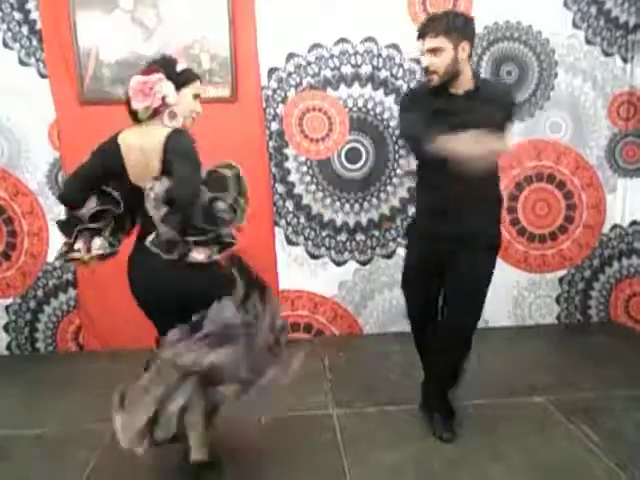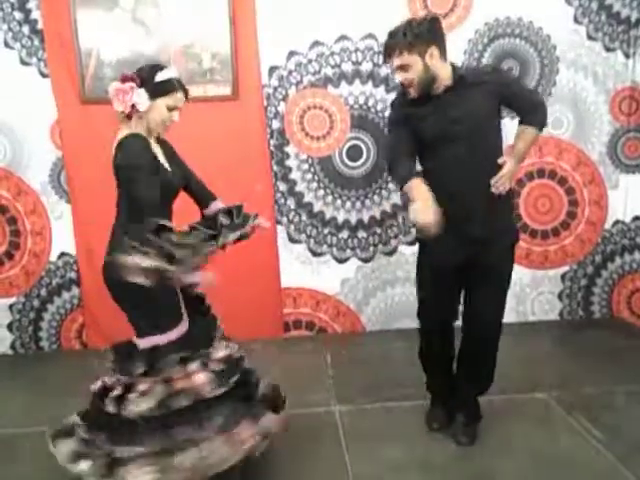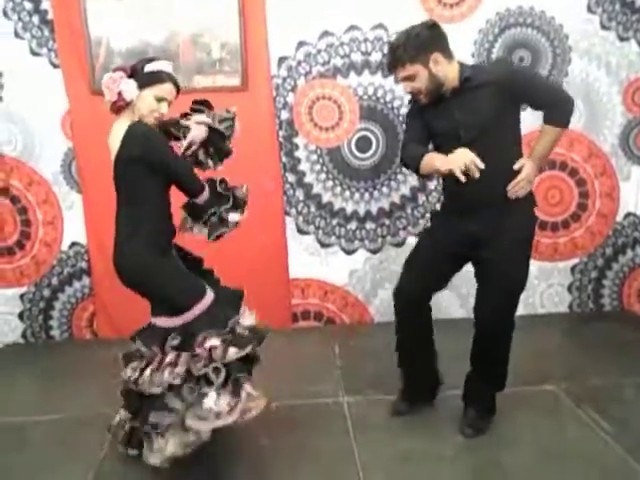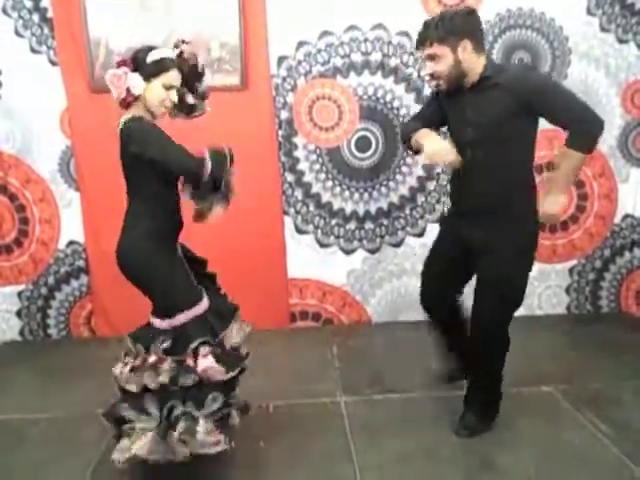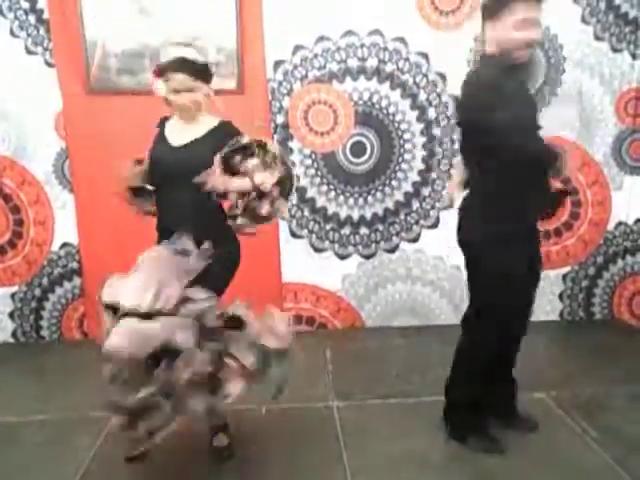
dt=1s
person 1, frame 1
left shoulder: (497, 97)
right shoulder: (419, 99)
right elbow: (417, 137)
right wrist: (455, 145)
left hip: (479, 235)
right hip: (428, 233)
left knee: (459, 323)
right knee: (421, 313)
left ankle: (437, 398)
right ankle: (436, 393)
person 1, frame 2
left shoulder: (488, 82)
right shoulder: (405, 107)
left elbow: (536, 109)
right elbow: (400, 161)
left wrist: (515, 160)
right wrist: (420, 197)
left hip: (494, 229)
right hip: (441, 233)
left knee: (484, 324)
right knee: (434, 322)
left ankle: (467, 406)
right ankle: (441, 398)
person 1, frame 3
left shoulder: (501, 79)
right shoulder: (423, 105)
left elbow: (560, 104)
right elbow: (411, 153)
left wrist: (535, 162)
right wrist: (446, 161)
left hip: (507, 218)
right hip: (454, 218)
left knee: (494, 315)
right knee: (409, 293)
left ankle: (480, 401)
right ankle: (418, 386)
person 1, frame 4
left shoulder: (522, 84)
right shoulder: (448, 93)
left elbow: (588, 125)
right elbow: (413, 126)
left wrist: (558, 189)
right wrist: (428, 140)
left hip: (508, 228)
right hip: (460, 223)
left knee: (490, 321)
right knee: (434, 297)
left ankle: (481, 405)
right ankle: (466, 358)
person 1, frame 5
left shoulder: (502, 82)
right shoulder: (493, 85)
right elbow: (523, 149)
right wrist: (550, 157)
left hip: (509, 226)
right hip: (496, 229)
left knee: (509, 320)
right knee: (489, 323)
left ankle: (496, 402)
right ankle: (463, 418)
person 2, frame 1
left shoulder: (119, 144)
right shoulder: (178, 140)
left elbow: (70, 193)
right elbow: (189, 199)
right wrist: (224, 197)
left hip: (144, 271)
right hip: (188, 270)
left knee: (182, 343)
left ankle: (198, 447)
person 2, frame 2
left shoulder: (156, 144)
right shoulder: (132, 147)
left elbow: (196, 187)
right elbow: (149, 213)
left wrist: (237, 223)
right wrist: (183, 262)
left hip: (156, 264)
right hip: (136, 268)
left knee: (189, 338)
right knee: (169, 349)
person 2, frame 3
left shoulder: (128, 133)
right shoulder: (143, 137)
left elbow: (185, 126)
right elbow: (189, 184)
left wrist: (197, 125)
right wrist: (221, 204)
left hip: (141, 250)
right hip: (146, 255)
left knee: (178, 321)
right knee: (207, 317)
left ankle: (152, 425)
person 2, frame 4
left shoulder: (139, 125)
right shoulder: (139, 130)
left elbow: (187, 100)
right elbow: (190, 167)
left wrist: (187, 63)
right wrist: (216, 163)
left hip: (151, 244)
right hip: (147, 249)
left knee: (179, 322)
right knee: (194, 326)
right ankle: (179, 423)
person 2, frame 5
left shoulder: (225, 133)
right shoulder: (163, 129)
left wrist: (240, 182)
right wrist: (141, 179)
left hip: (211, 248)
right ankle: (215, 420)
